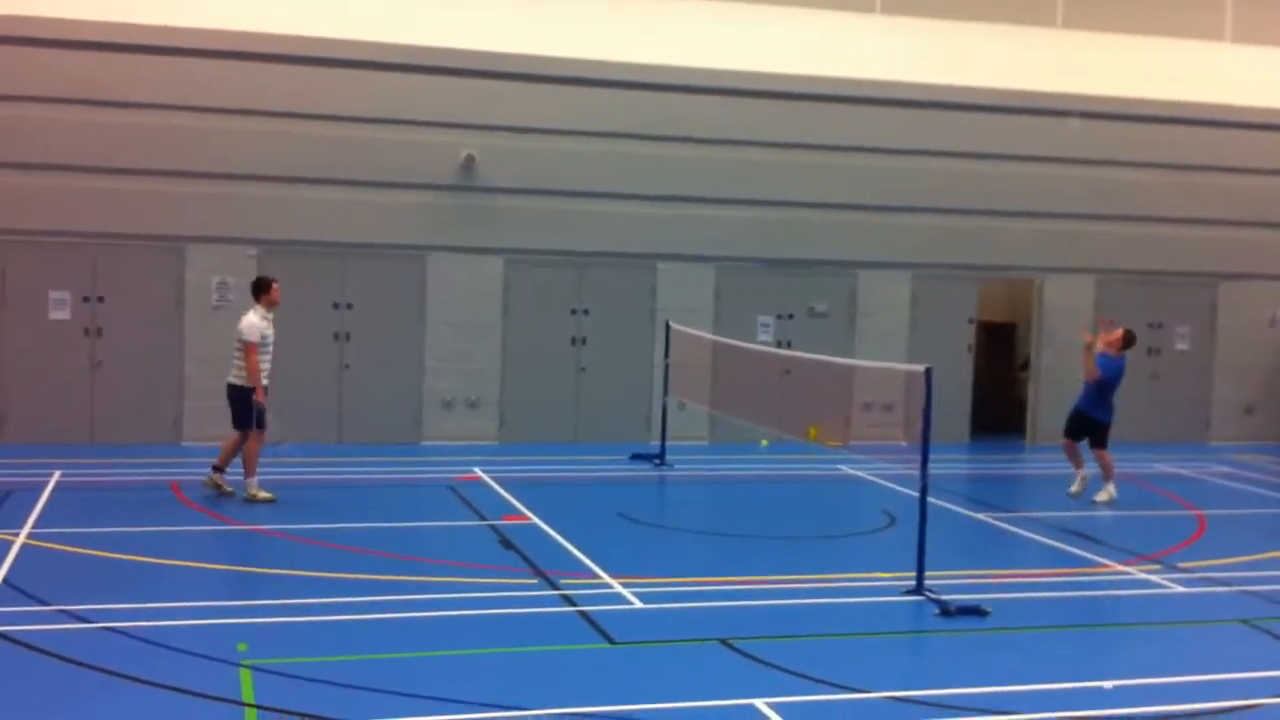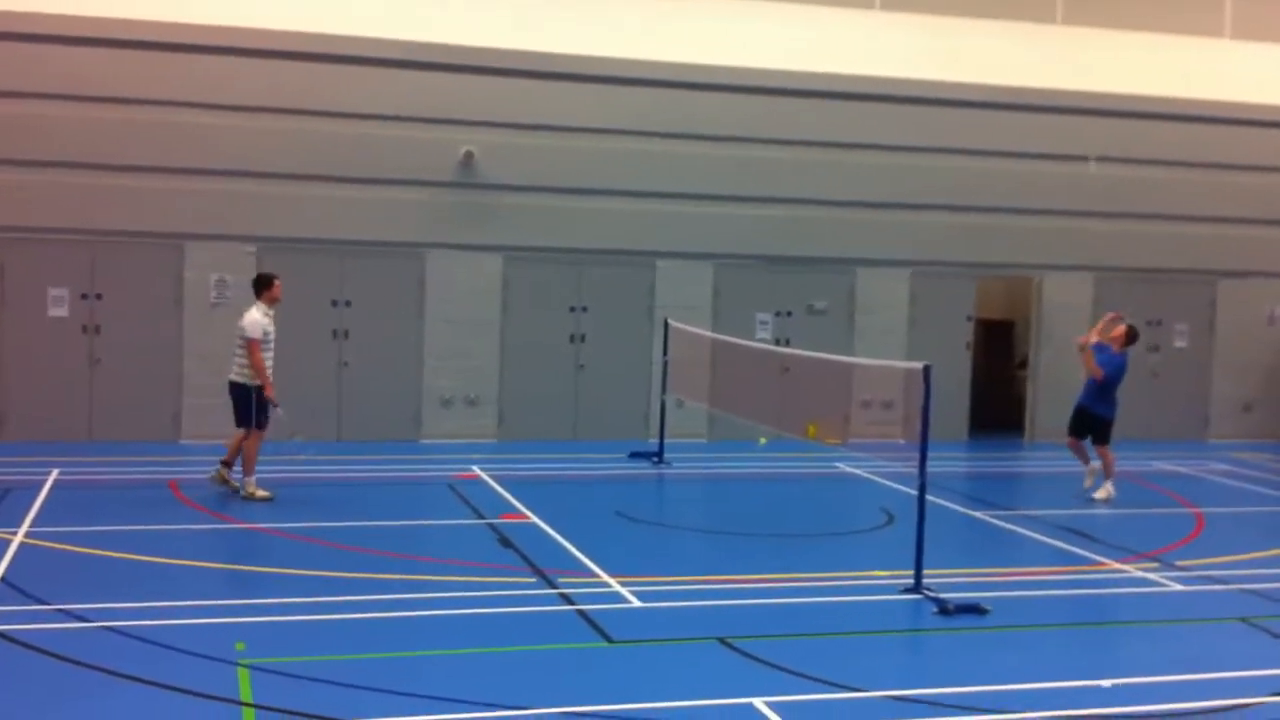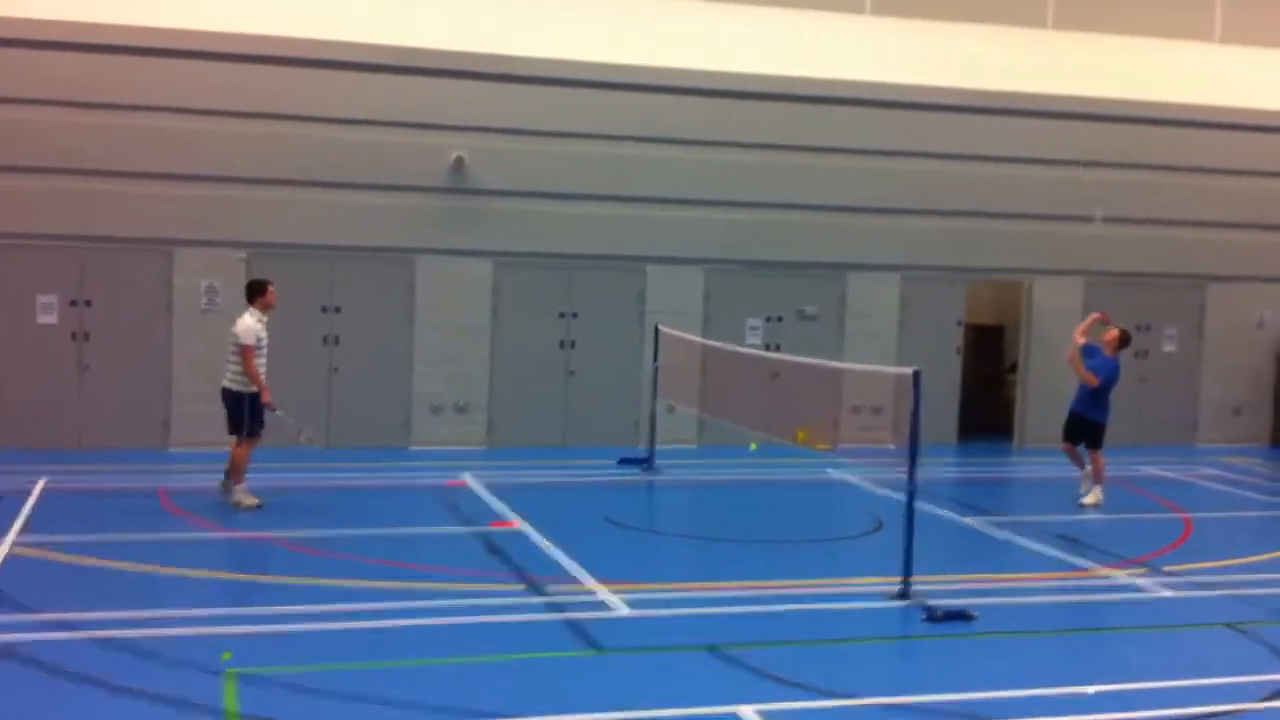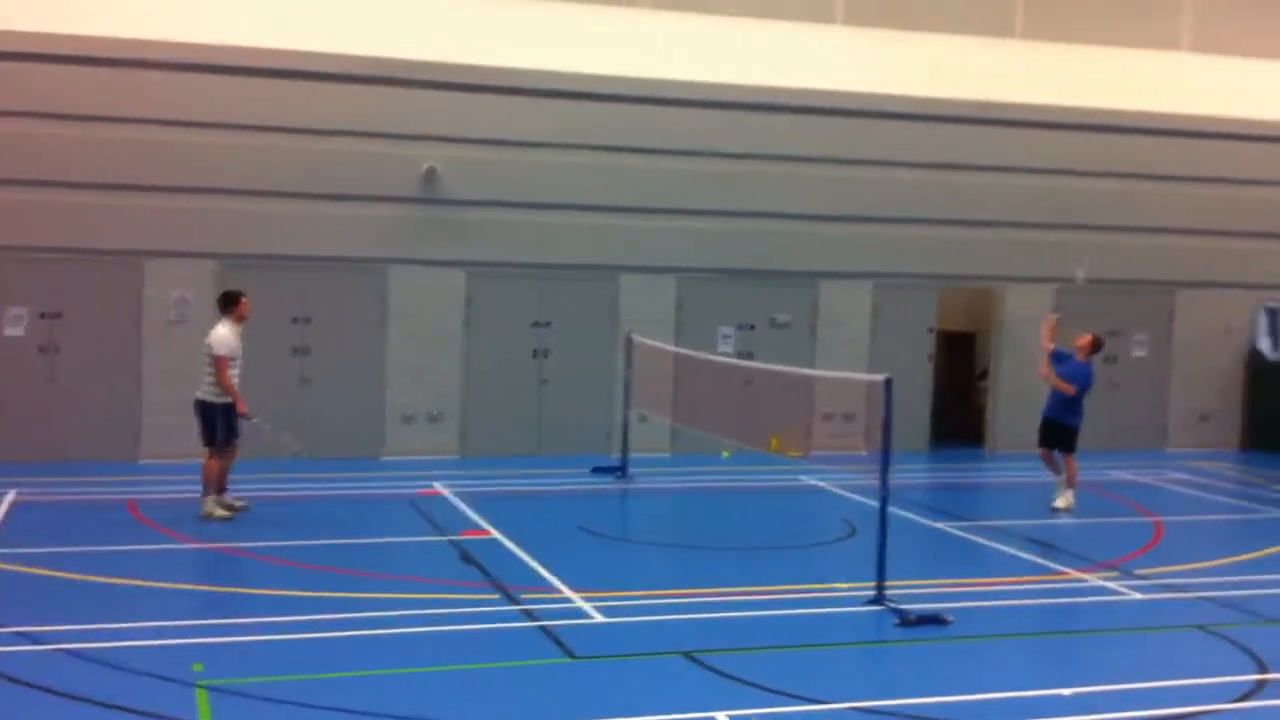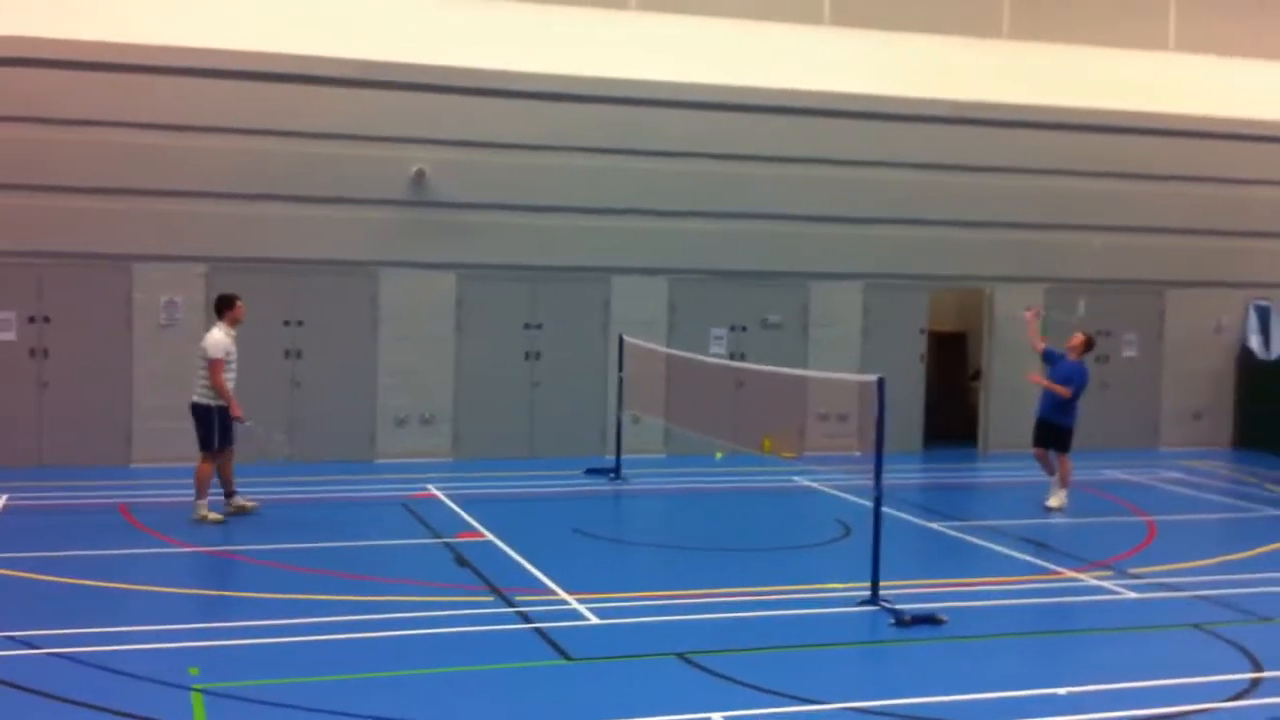
dt=0.1s
person 1, frame 1
left shoulder: (264, 320)
right shoulder: (253, 322)
right elbow: (251, 360)
left wrist: (259, 389)
right wrist: (259, 391)
left hip: (249, 386)
right hip: (247, 387)
left knee: (243, 434)
right knee: (255, 435)
left ankle: (216, 474)
right ankle: (252, 488)
person 1, frame 2
left shoulder: (265, 316)
right shoulder: (255, 319)
right elbow: (255, 357)
left wrist: (267, 385)
right wrist: (268, 387)
left hip: (254, 384)
right hip: (249, 385)
left knee: (249, 431)
right knee: (256, 433)
left ankle: (224, 469)
right ankle: (249, 485)
person 1, frame 3
left shoulder: (257, 322)
right shoulder: (248, 325)
right elbow: (248, 364)
left wrist: (261, 390)
right wrist: (264, 392)
left hip: (248, 390)
right hip: (242, 391)
left knee: (250, 437)
right knee: (245, 440)
left ankle: (231, 481)
right ankle: (237, 493)
person 1, frame 4
left shoulder: (231, 333)
right shoulder: (222, 336)
right elbow: (222, 375)
left wrist: (236, 400)
right wrist: (239, 402)
left hip: (224, 402)
right hip: (215, 402)
left knee: (229, 449)
right knee: (217, 452)
left ankle: (221, 494)
right ankle: (208, 504)
person 1, frame 5
left shoulder: (225, 337)
right shoulder: (217, 339)
right elbow: (216, 378)
left wrist: (230, 404)
right wrist: (233, 405)
left hip: (219, 405)
right hip: (210, 406)
left knee: (226, 453)
right knee: (210, 456)
left ankle: (232, 500)
right ankle: (201, 508)
person 2, frame 1
left shoulder: (1116, 365)
right shoulder: (1106, 354)
left elbow: (1091, 376)
right elbow: (1099, 348)
left wrist: (1087, 351)
right wrist: (1104, 330)
left hip: (1100, 414)
right hip: (1082, 408)
left knee: (1099, 452)
right knee: (1068, 443)
left ankle: (1109, 487)
right ankle: (1081, 475)
person 2, frame 2
left shoulder: (1119, 361)
right shoulder: (1105, 349)
left elbow: (1096, 374)
right elbow: (1092, 337)
left wrist: (1085, 351)
right wrist: (1107, 319)
left hip: (1102, 411)
right hip: (1084, 405)
left knee: (1102, 448)
right knee: (1073, 442)
left ankle: (1108, 486)
right ankle: (1090, 468)
person 2, frame 3
left shoulder: (1112, 366)
right shoulder: (1095, 352)
left elbow: (1092, 383)
right elbow: (1077, 336)
left wrist: (1076, 363)
right wrist: (1092, 319)
left hip: (1095, 416)
right hip: (1077, 410)
left knee: (1094, 453)
right knee: (1068, 447)
left ankle: (1096, 490)
right ankle: (1085, 471)
person 2, frame 4
left shoulder: (1086, 371)
right shoulder: (1066, 359)
left elbow: (1070, 391)
right elbow: (1046, 344)
left wrist: (1050, 377)
right wrist: (1049, 324)
left hip: (1069, 421)
right hip: (1050, 416)
left knee: (1067, 457)
right knee: (1045, 453)
left ankle: (1069, 495)
right ankle: (1061, 478)
person 2, frame 5
left shoulder: (1080, 371)
right shoulder: (1057, 358)
left elbow: (1067, 393)
right elbow: (1036, 343)
left wrist: (1044, 383)
right wrist: (1031, 321)
left hip: (1063, 421)
right hip: (1045, 417)
left knee: (1061, 456)
right knee: (1039, 453)
left ankle: (1061, 494)
right ankle: (1054, 479)
